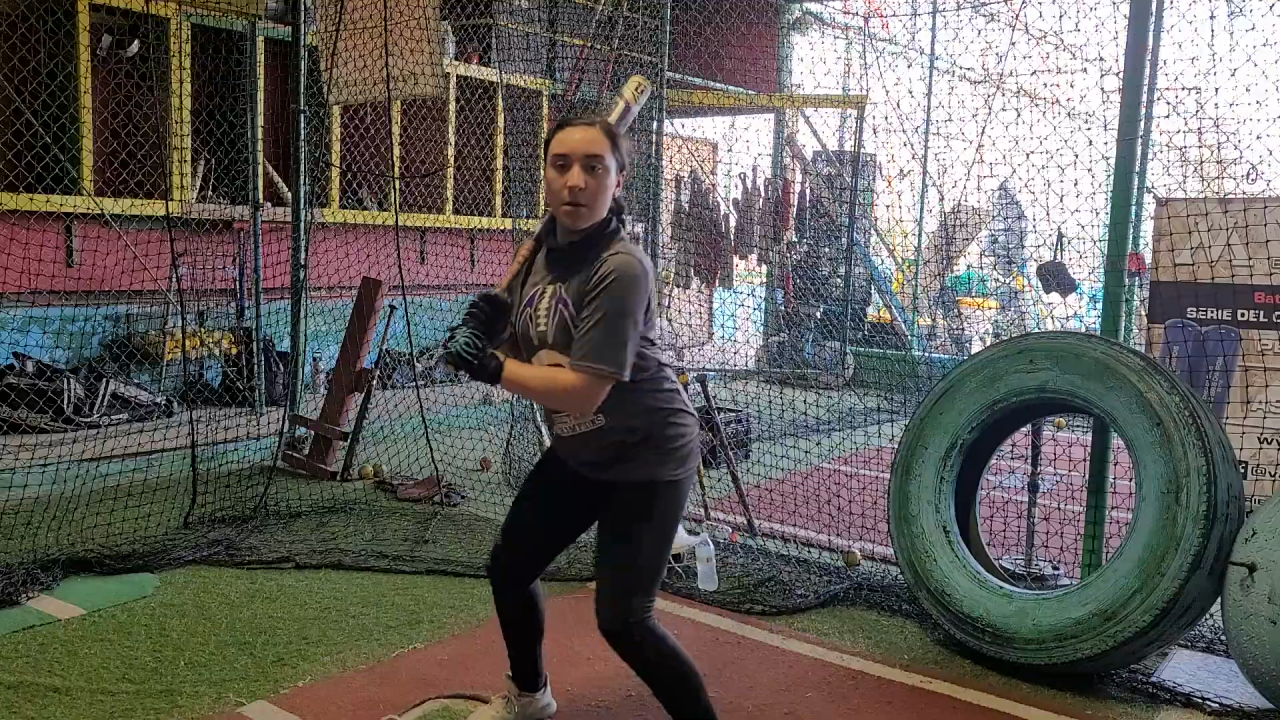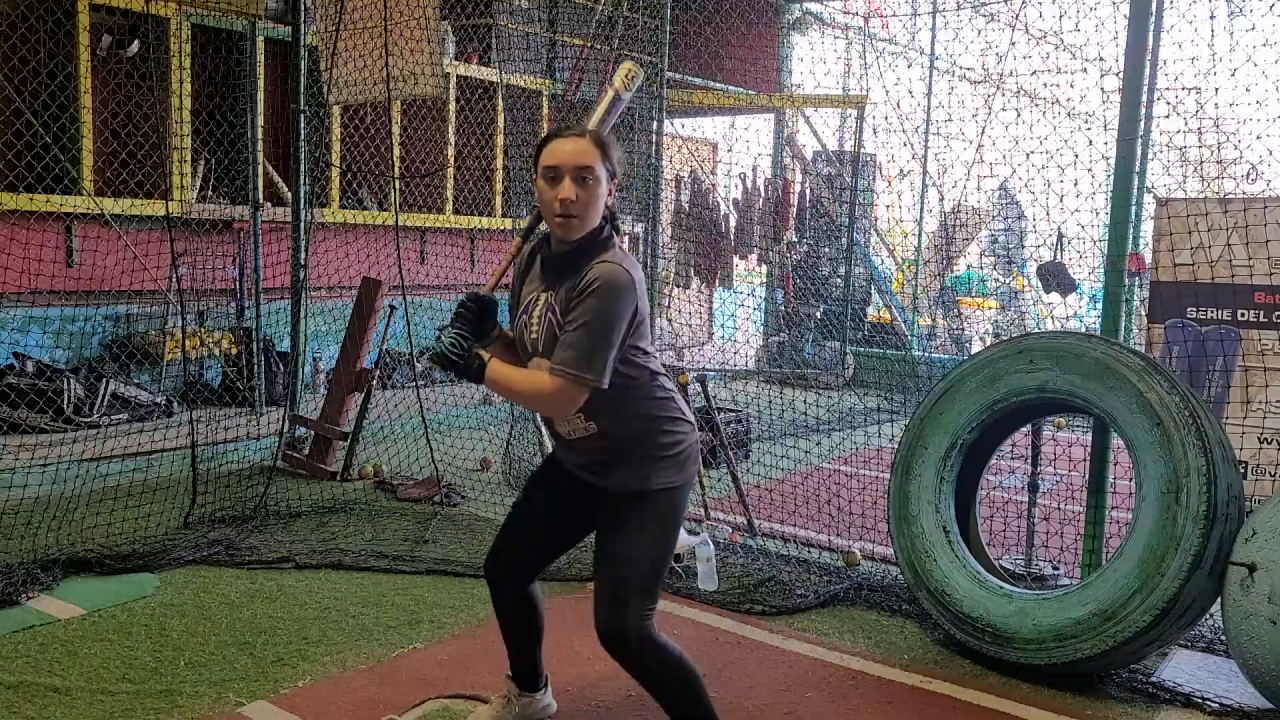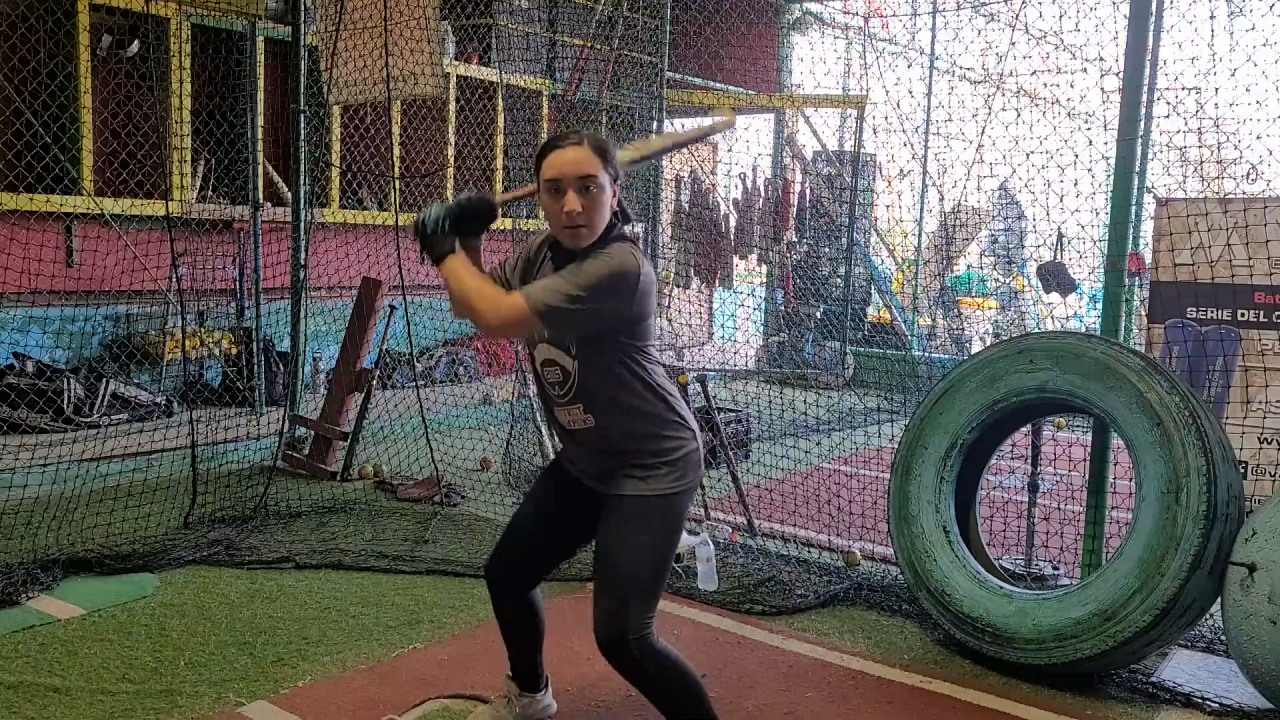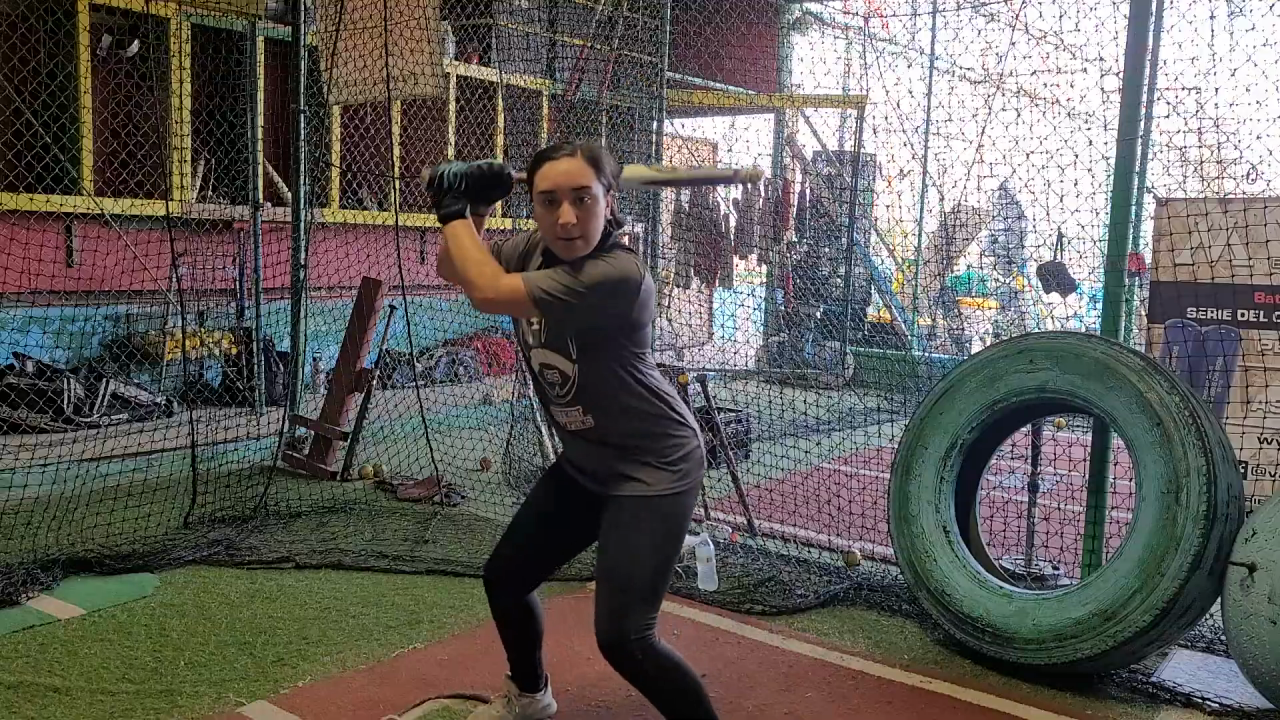
dt=0.2s
person 1, frame 1
left shoulder: (621, 269)
right shoulder: (541, 249)
left elbow: (583, 391)
right elbow: (528, 357)
left wrist: (492, 367)
right wrist: (491, 332)
left hip: (646, 456)
right hip: (575, 453)
left knee: (622, 619)
right knee: (509, 568)
person 1, frame 2
left shoulder: (609, 277)
right shoulder: (537, 256)
left elbow: (562, 396)
right elbow: (527, 363)
left wrist: (477, 367)
right wrist: (484, 332)
left hip: (646, 462)
right hip: (578, 457)
left knee: (622, 628)
right knee: (505, 570)
person 1, frame 3
left shoulder: (620, 269)
right shoulder: (545, 252)
left elbow: (496, 316)
right elbow: (486, 298)
left wrist: (442, 245)
right wrist: (465, 236)
left hip: (651, 467)
right hip: (584, 460)
left knee: (622, 635)
right knee: (505, 574)
person 1, frame 4
left shoulder: (619, 274)
right shoulder: (537, 249)
left elbow: (488, 293)
right elbow: (452, 271)
left wrist: (450, 209)
right wrist: (472, 205)
left hip: (652, 469)
right hip: (585, 464)
left knee: (623, 638)
right knee: (504, 577)
